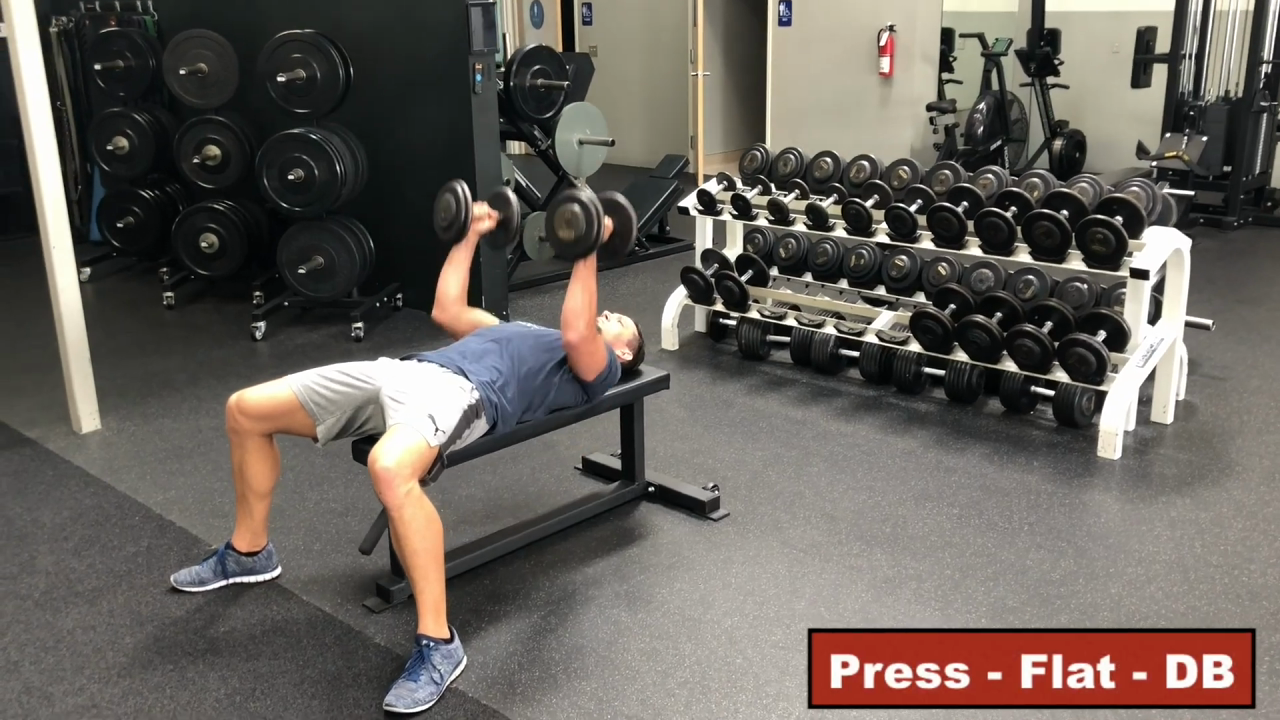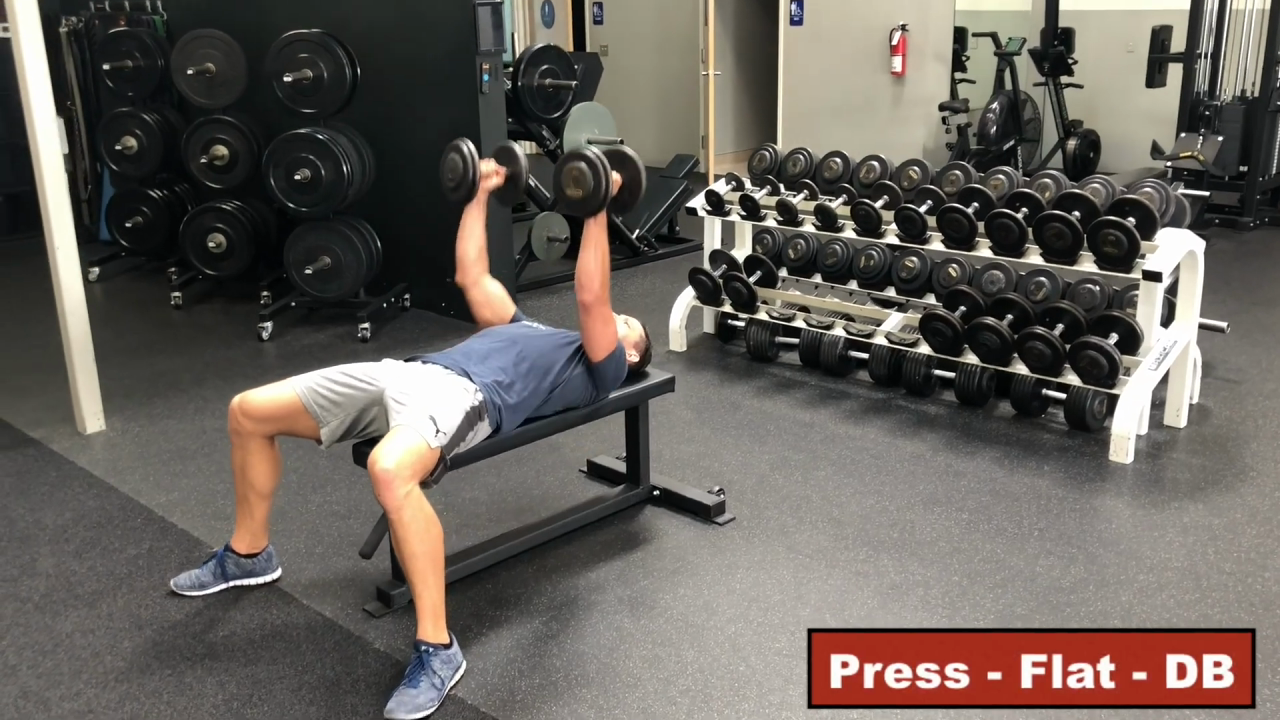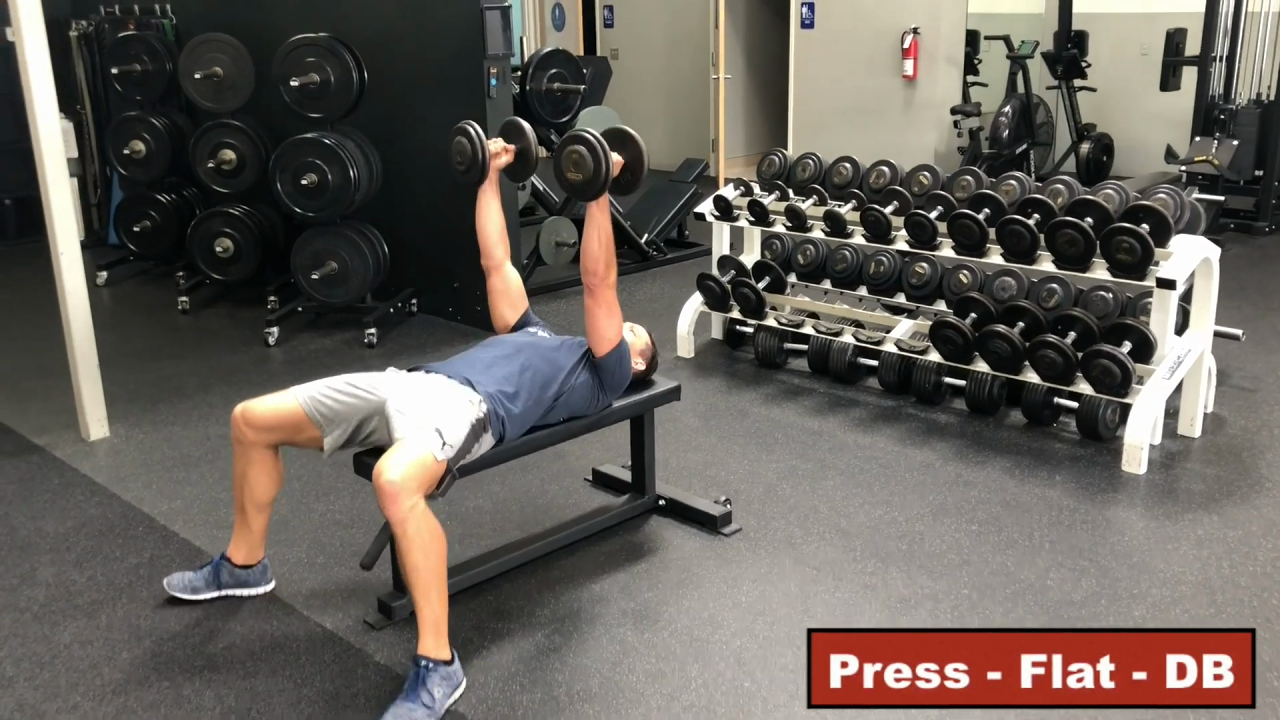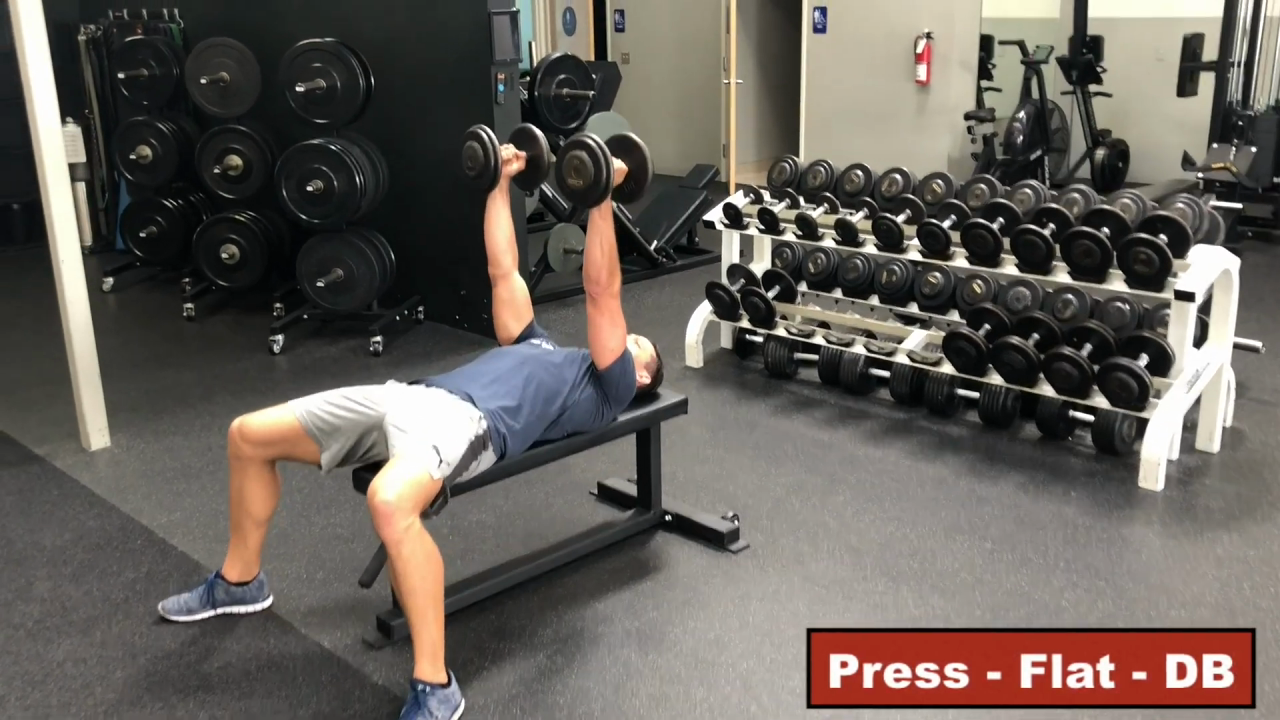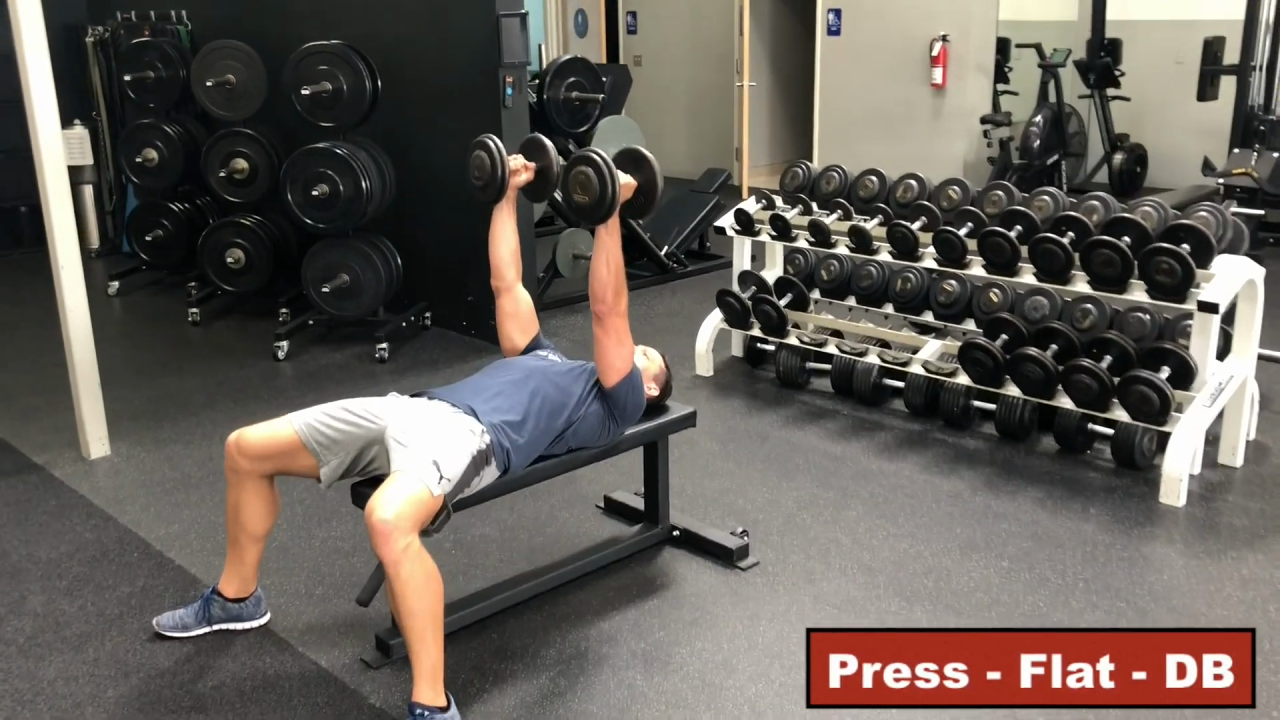
dt=0.2s
person 1, frame 1
left shoulder: (596, 368)
right shoulder: (524, 328)
left elbow: (577, 334)
right elbow: (447, 311)
right wrist: (470, 235)
left hip: (462, 393)
right hip: (406, 369)
left knee: (390, 469)
right knee: (246, 410)
left ankle: (438, 643)
right ankle: (249, 551)
person 1, frame 2
left shoulder: (600, 367)
right shoulder: (530, 328)
left elbow: (591, 299)
right elbow: (470, 276)
right wrist: (480, 195)
left hip: (464, 396)
right hip: (408, 372)
left knee: (390, 471)
right knee: (248, 412)
left ankle: (436, 649)
right ankle: (248, 555)
person 1, frame 3
left shoulder: (604, 373)
right shoulder: (534, 333)
left elbow: (598, 285)
right elbow: (496, 262)
left wrist: (598, 194)
right wrist: (491, 176)
left hip: (469, 406)
right hip: (410, 383)
left knee: (396, 484)
right knee: (251, 420)
left ankle: (437, 666)
right ankle: (244, 564)
person 1, frame 4
left shoulder: (611, 387)
right shoulder: (539, 347)
left elbow: (601, 293)
right elbow: (503, 270)
left wrist: (601, 201)
right wrist: (501, 183)
left hip: (468, 421)
right hip: (409, 395)
left knee: (391, 502)
right knee: (247, 435)
right ankle: (240, 581)
person 1, frame 5
left shoulder: (617, 402)
right shoulder: (547, 361)
left elbow: (607, 311)
right elbow: (506, 283)
left wrist: (609, 215)
right wrist: (509, 194)
left hip: (472, 435)
right hip: (410, 408)
left knee: (389, 521)
right knee: (244, 450)
right ankle: (236, 597)
